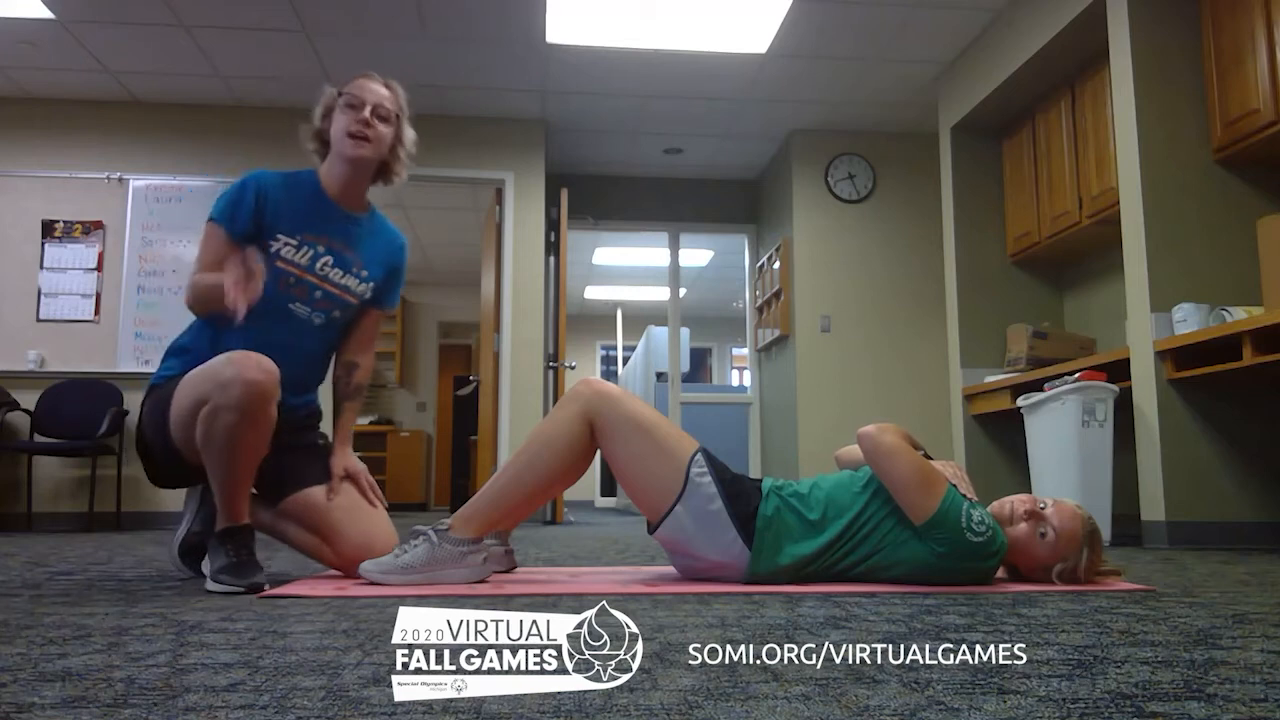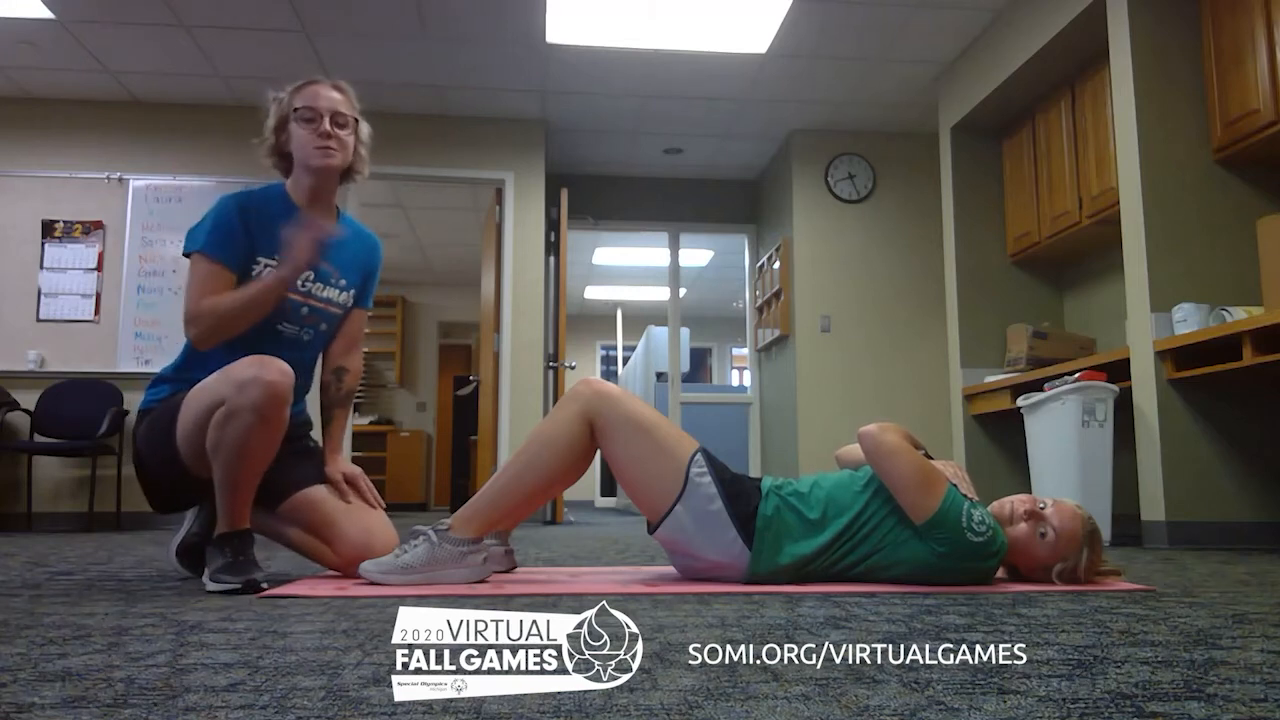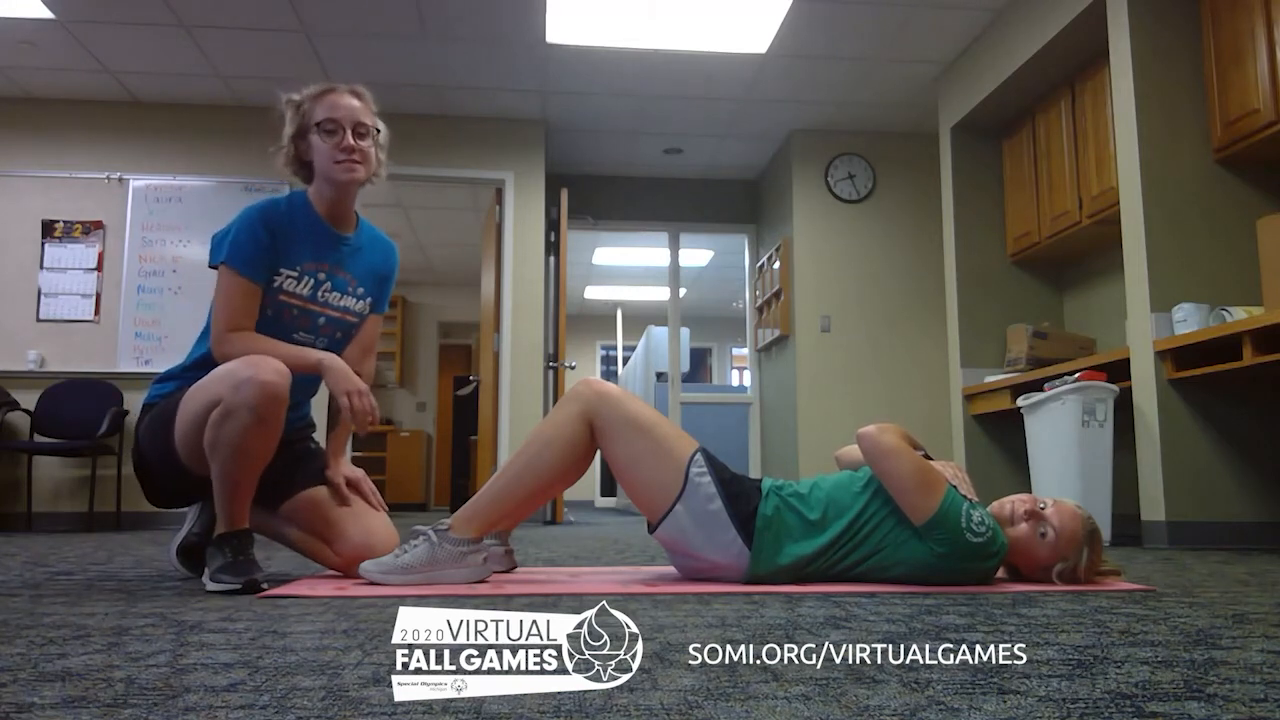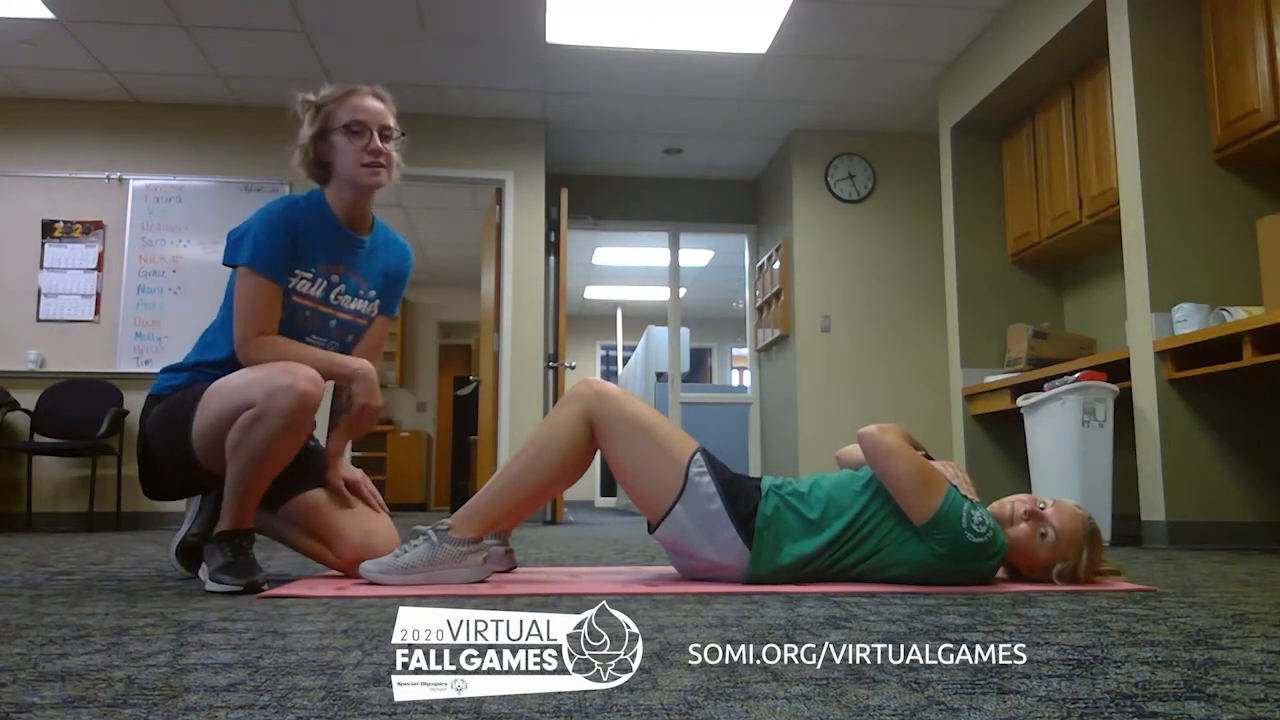
dt=1s
person 1, frame 1
left shoulder: (970, 537)
right shoulder: (970, 532)
left elbow: (874, 438)
right elbow: (853, 459)
left wrist: (929, 467)
right wrist: (933, 467)
left hip: (740, 530)
right hip: (747, 527)
left knee: (594, 395)
right knee: (600, 409)
left ankle: (457, 541)
right ankle: (477, 540)
person 1, frame 2
left shoulder: (970, 537)
right shoulder: (969, 536)
left elbow: (874, 437)
right elbow: (853, 459)
left wrist: (925, 462)
right wrist: (931, 465)
left hip: (740, 530)
right hip: (746, 525)
left knee: (593, 396)
right knee: (599, 409)
left ankle: (454, 542)
right ankle: (477, 540)
person 1, frame 3
left shoulder: (971, 537)
right shoulder: (971, 531)
left elbow: (874, 439)
right elbow: (855, 459)
left wrist: (926, 463)
right wrist: (932, 464)
left hip: (739, 529)
right hip: (745, 525)
left knee: (593, 395)
right knee: (599, 409)
left ankle: (455, 541)
right ankle: (478, 540)
person 1, frame 4
left shoulder: (969, 537)
right shoulder: (971, 532)
left elbow: (874, 438)
right elbow: (855, 460)
left wrist: (924, 463)
right wrist: (933, 465)
left hip: (740, 530)
right hip: (746, 526)
left knee: (593, 396)
right knee: (600, 409)
left ankle: (455, 541)
right ankle: (473, 541)
person 2, frame 1
left shoulder: (389, 246)
right shoulder: (262, 192)
left elbow: (357, 353)
right elbow: (198, 292)
left wrist: (342, 445)
right wrist: (230, 286)
left hip: (290, 418)
right hip: (195, 394)
left knee: (373, 554)
right knee: (252, 370)
left ankle: (234, 505)
right ankle: (228, 528)
person 2, frame 2
left shoulder: (363, 247)
right shoulder: (240, 214)
left elbow: (344, 359)
right elbow: (201, 330)
left wrist: (333, 453)
right wrist: (290, 271)
left hip: (280, 433)
right hip: (182, 420)
left knee: (373, 550)
right knee: (265, 376)
left ankle: (229, 510)
right ankle: (228, 535)
person 2, frame 3
left shoulder: (381, 253)
right shoulder: (263, 223)
left elbow: (358, 368)
right elbow: (227, 341)
left wrist: (336, 457)
right wrist: (323, 361)
left hip: (283, 434)
right hip: (187, 419)
left knee: (373, 550)
right knee: (263, 377)
left ankle: (233, 509)
right ankle: (227, 533)
person 2, frame 4
left shoulder: (393, 254)
right shoulder: (281, 220)
left elbow: (361, 369)
right elbow: (253, 345)
left wrist: (335, 456)
right wrist: (353, 369)
left hip: (281, 435)
right hip: (191, 410)
left knee: (373, 552)
right knee: (296, 385)
left ankle: (228, 505)
right ankle: (226, 531)
